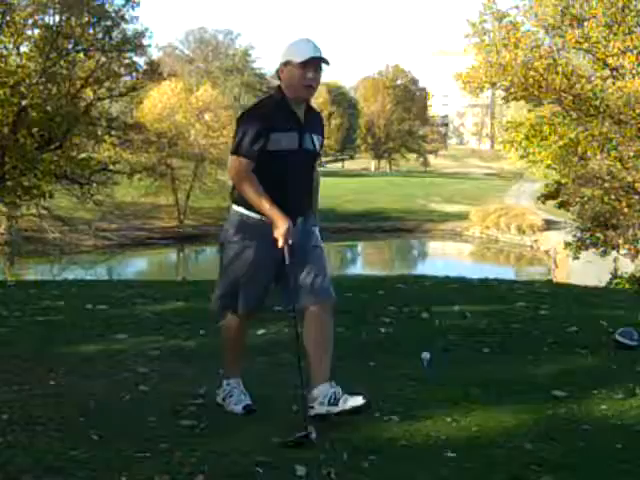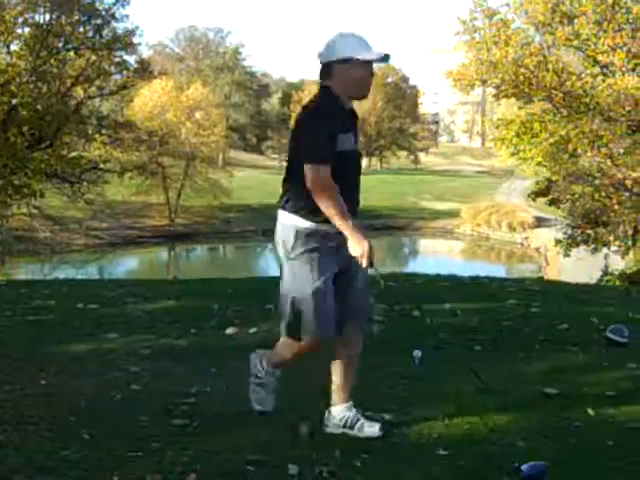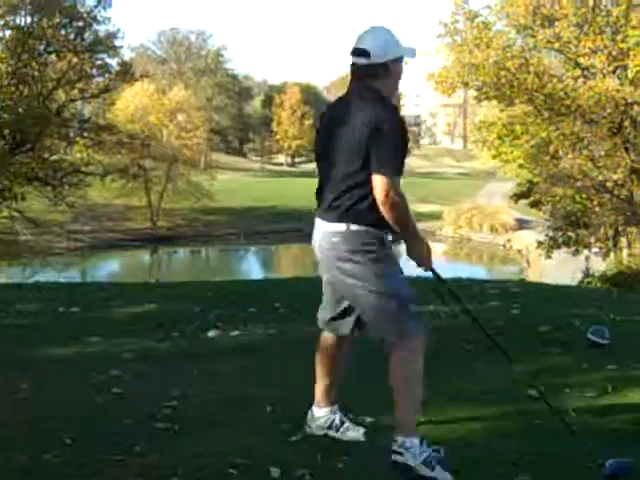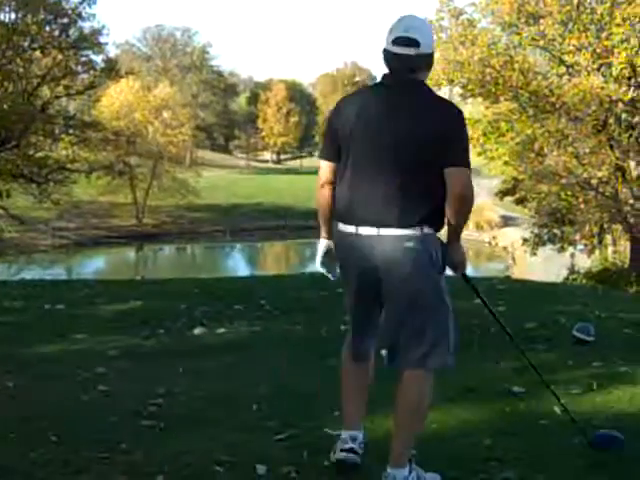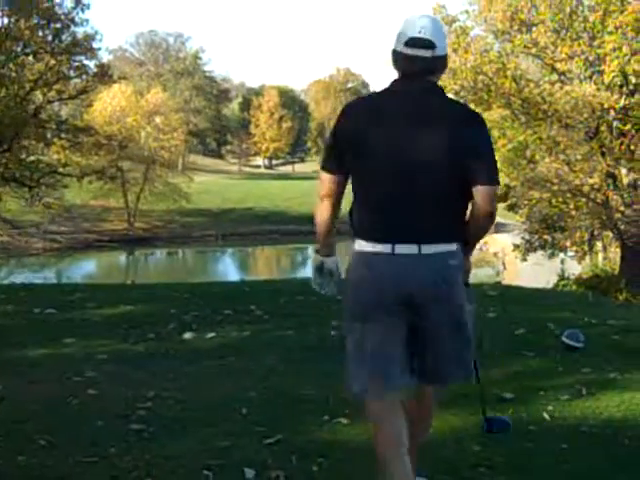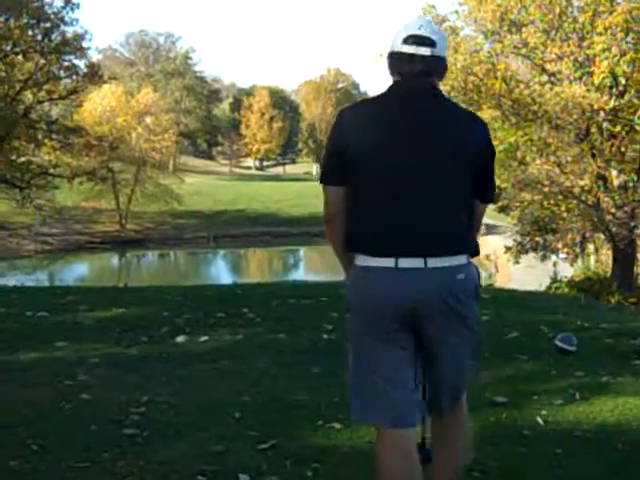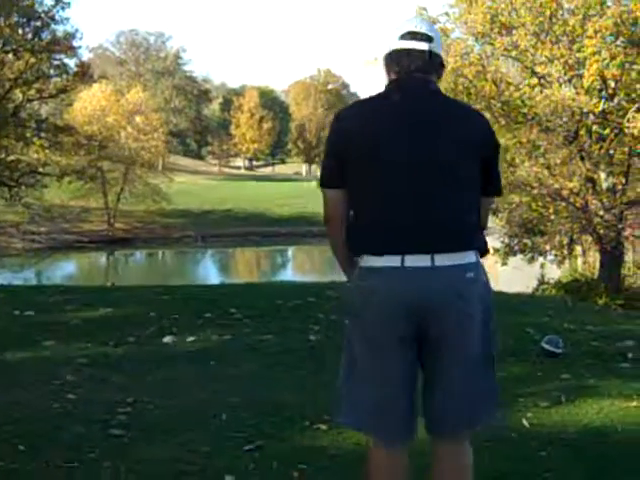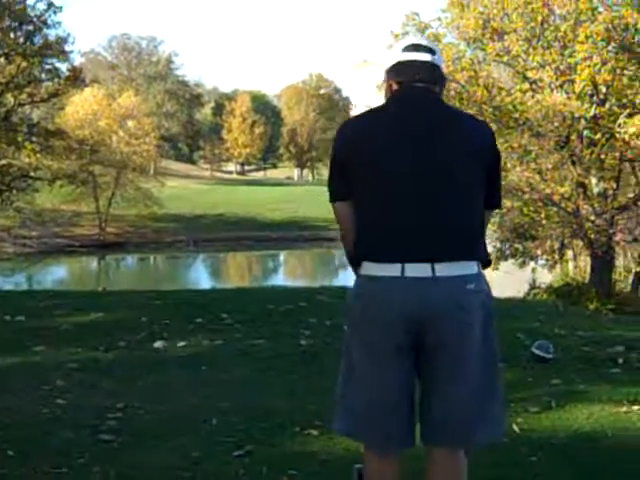
dt=0.3s
person 1, frame 1
left shoulder: (314, 120)
right shoulder: (258, 116)
right elbow: (239, 174)
left wrist: (306, 219)
right wrist: (276, 218)
left hip: (300, 225)
right hip: (254, 225)
left knee: (318, 302)
right knee: (238, 309)
left ankle: (321, 391)
right ankle: (231, 380)
person 1, frame 2
left shoulder: (346, 116)
right shoulder: (318, 115)
right elbow: (318, 182)
left wrist: (352, 232)
right wrist: (354, 235)
left hip: (337, 233)
right hip: (305, 232)
left knee: (352, 321)
right knee: (314, 330)
left ankle: (341, 409)
right ankle: (268, 364)
person 1, frame 3
left shoulder: (333, 112)
right shoulder: (386, 118)
right elbow: (385, 191)
right wrist: (413, 239)
left hip: (328, 232)
right hip: (361, 242)
left knee: (337, 326)
right knee: (407, 337)
left ankle: (323, 412)
person 1, frame 4
left shoulder: (348, 106)
right shoulder: (444, 113)
left elbow: (326, 181)
right elbow: (460, 190)
left wrist: (327, 235)
right wrist: (453, 241)
left hip: (352, 239)
right hip: (412, 245)
left knee: (357, 341)
right knee: (420, 360)
left ankle: (351, 436)
person 1, frame 5
left shoulder: (357, 114)
right shoulder: (467, 122)
left elbow: (327, 195)
right elbow: (486, 205)
left wrist: (323, 252)
right wrist: (462, 251)
left hip: (373, 262)
right hip: (439, 262)
left knee: (380, 390)
right knee: (426, 380)
person 1, frame 6
left shoulder: (352, 120)
right shoulder: (471, 128)
left elbow: (334, 214)
right elbow: (475, 217)
left wrist: (354, 271)
left hip: (377, 280)
right hip: (450, 278)
left knee: (393, 420)
right knee: (450, 402)
person 1, frame 7
left shoulder: (351, 121)
right shoulder: (474, 125)
left elbow: (335, 218)
right elbow: (482, 212)
left wrist: (354, 276)
left hip: (381, 280)
right hip: (457, 278)
left knee: (386, 431)
right knee: (452, 430)
person 1, frame 8
left shoulder: (354, 132)
right shoulder: (478, 134)
left elbow: (349, 228)
right elbow: (481, 221)
left hip: (382, 289)
right hip: (458, 288)
left knee: (381, 440)
right knee: (448, 440)
